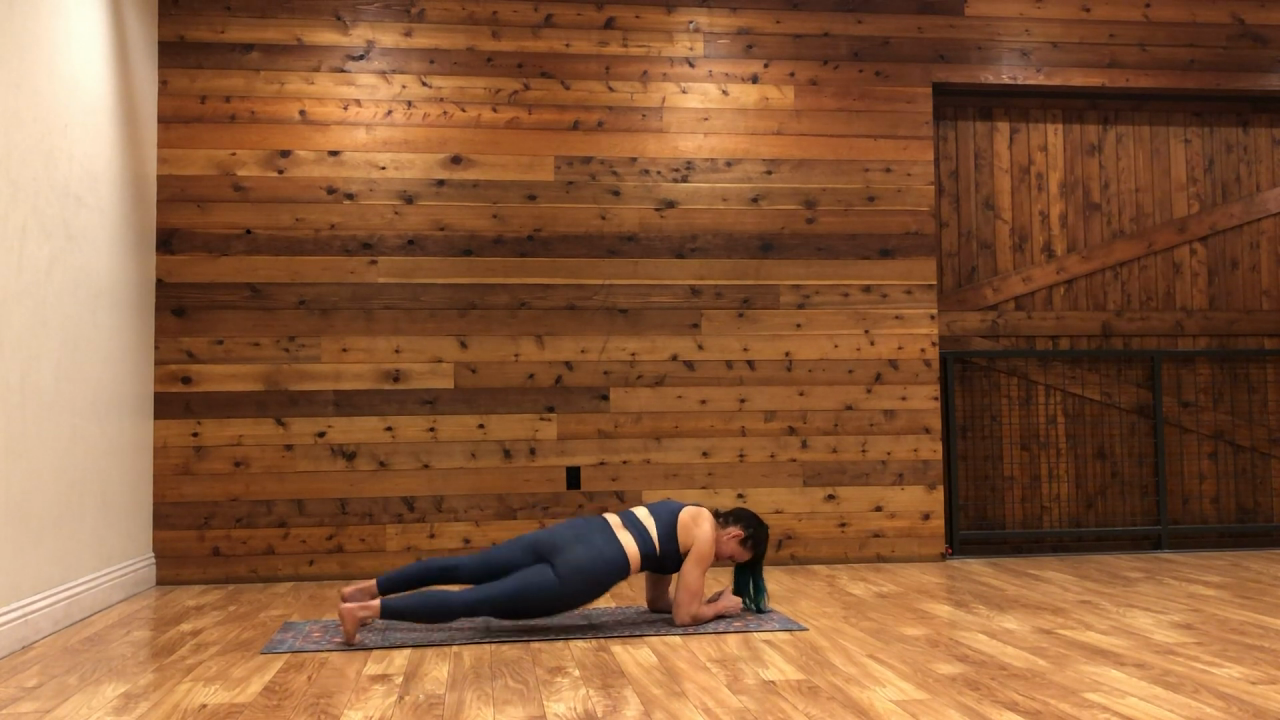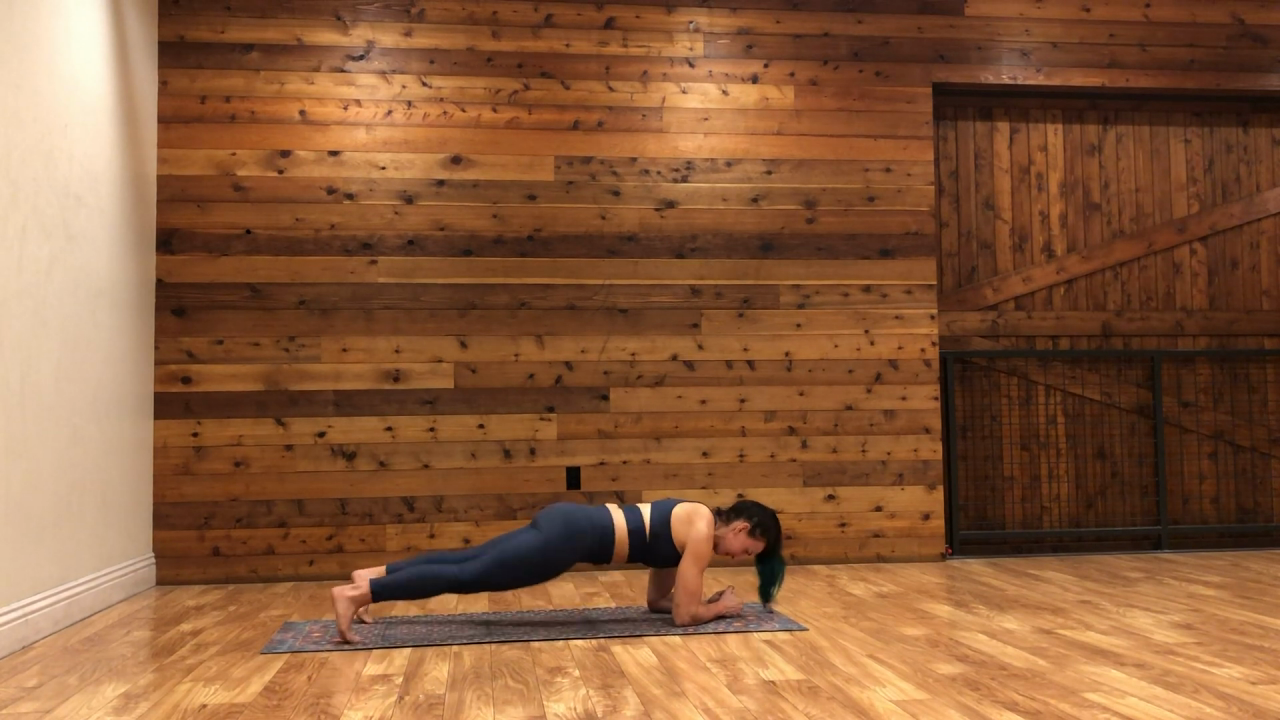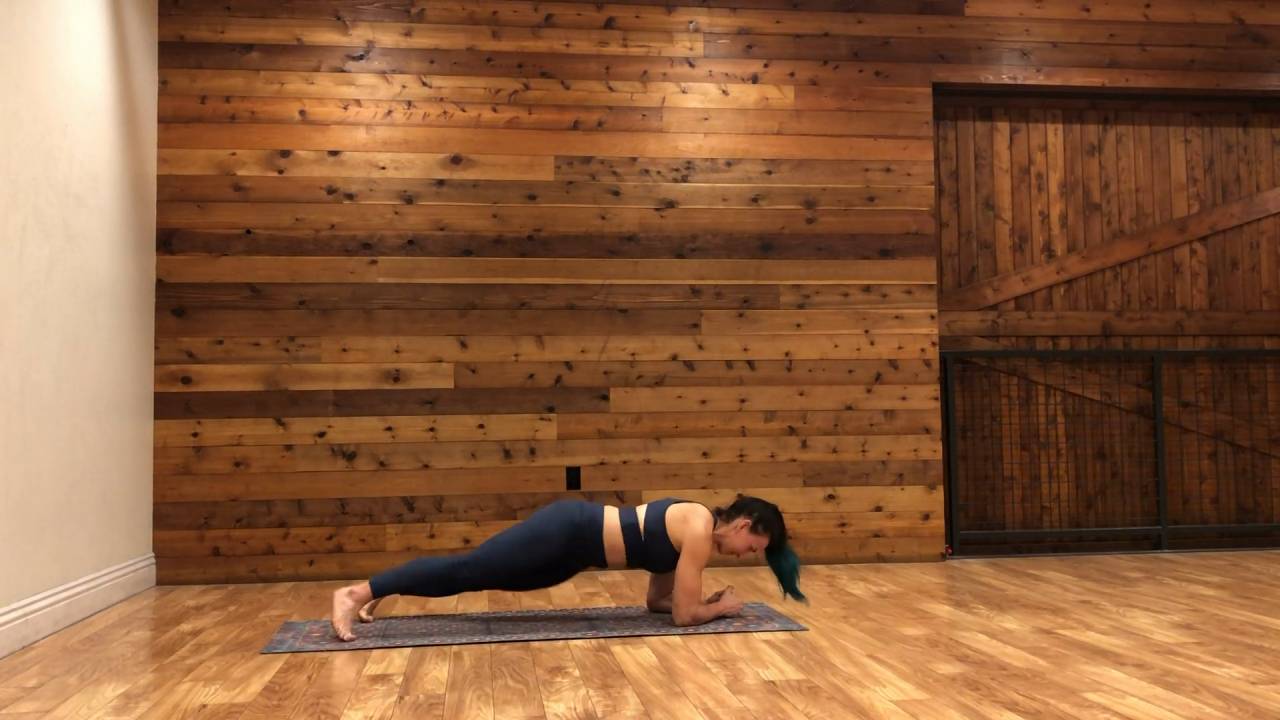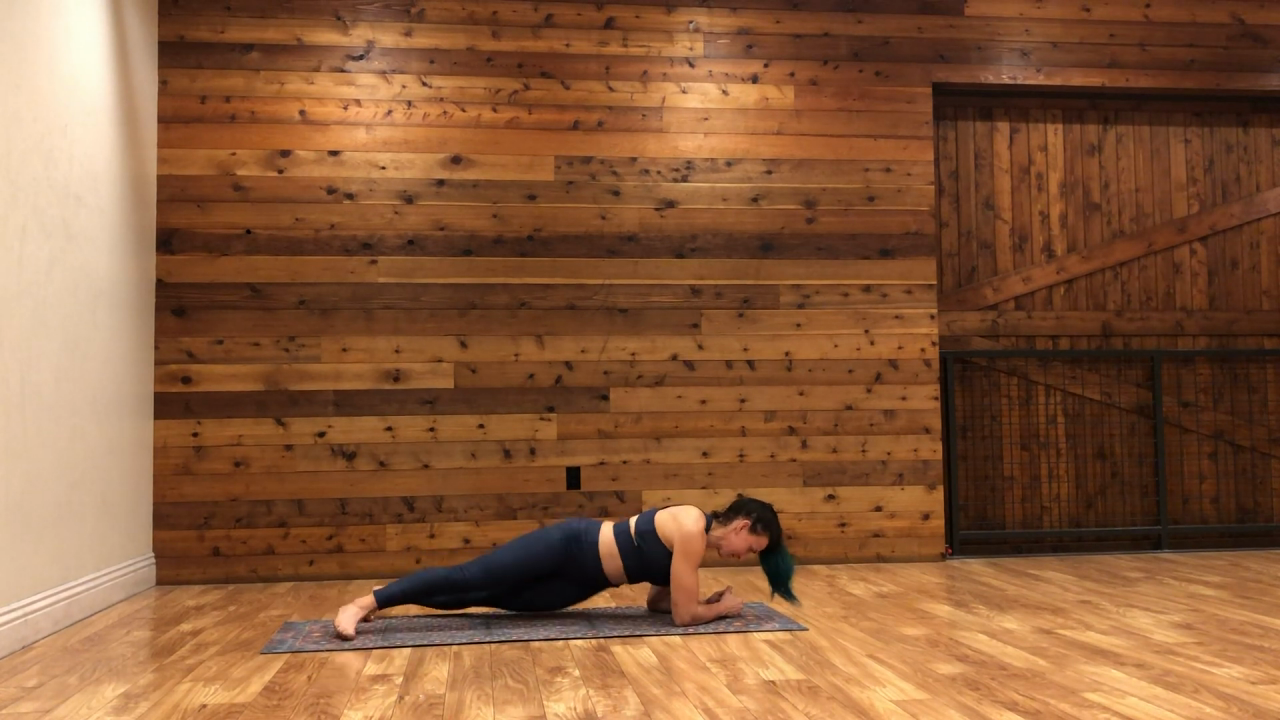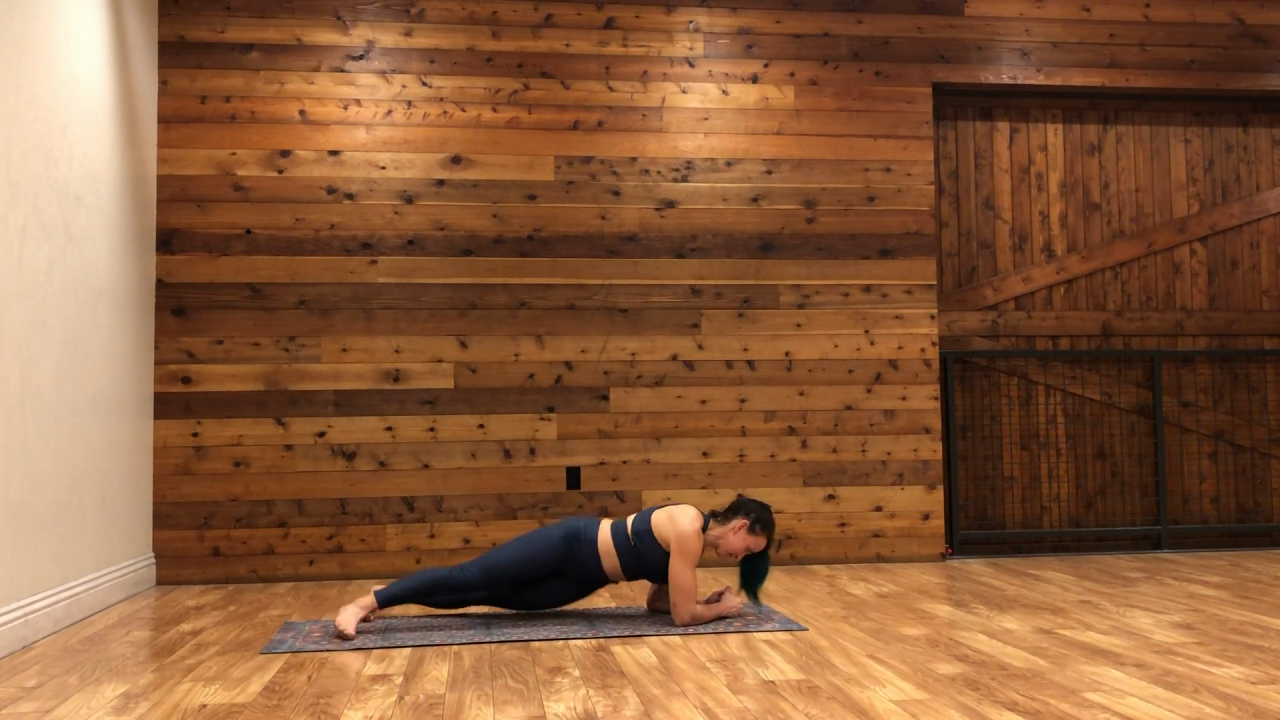
dt=0.2s
person 1, frame 1
left shoulder: (685, 517)
right shoulder: (705, 535)
left elbow: (657, 600)
right elbow: (684, 615)
left wrist: (705, 600)
right wrist: (721, 607)
left hip: (568, 534)
right hip: (584, 566)
left knee: (463, 570)
right knee: (474, 600)
left ankle: (367, 588)
right ankle: (364, 608)
person 1, frame 2
left shoulder: (689, 521)
right shoulder: (703, 532)
left elbow: (658, 600)
right elbow: (683, 614)
left wrist: (706, 600)
right wrist: (720, 606)
left hip: (571, 523)
right hip: (574, 536)
left knee: (466, 561)
right knee: (467, 577)
left ankle: (373, 575)
right ankle: (356, 595)
person 1, frame 3
left shoulder: (691, 527)
right shoulder: (699, 531)
left elbow: (658, 600)
right elbow: (684, 614)
left wrist: (707, 599)
right wrist: (721, 607)
left hip: (578, 545)
right hip: (569, 529)
left knee: (479, 578)
right knee: (465, 570)
left ankle: (375, 592)
right ankle: (356, 593)
person 1, frame 4
left shoulder: (697, 537)
right shoulder: (691, 530)
left elbow: (659, 601)
right elbow: (683, 615)
left wrist: (706, 601)
right wrist: (721, 607)
left hip: (585, 576)
right hip: (570, 546)
left knee: (486, 596)
right knee: (470, 579)
left ankle: (383, 597)
right ankle: (365, 603)
person 1, frame 5
left shoulder: (692, 534)
right shoulder: (687, 530)
left elbow: (658, 601)
right elbow: (683, 615)
left wrist: (704, 600)
right wrist: (721, 607)
left hip: (581, 577)
right hip: (568, 545)
left knee: (482, 597)
right knee: (468, 579)
left ankle: (380, 598)
right ankle: (371, 601)
